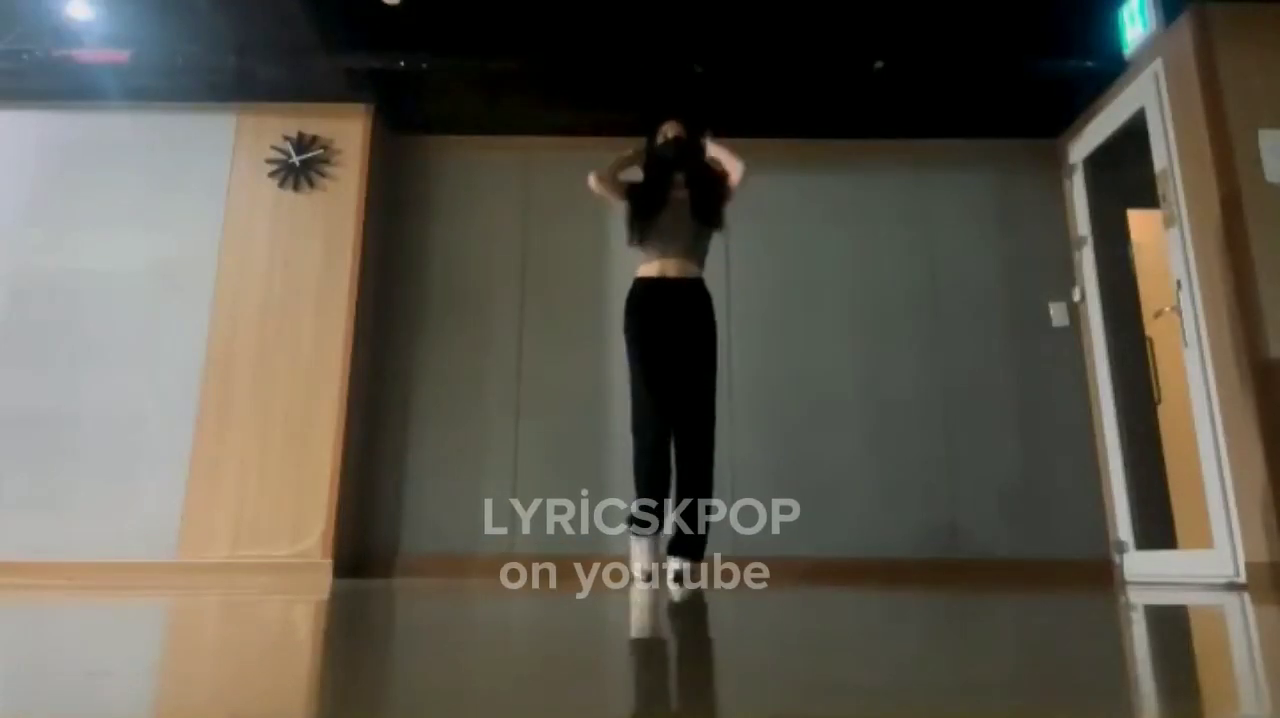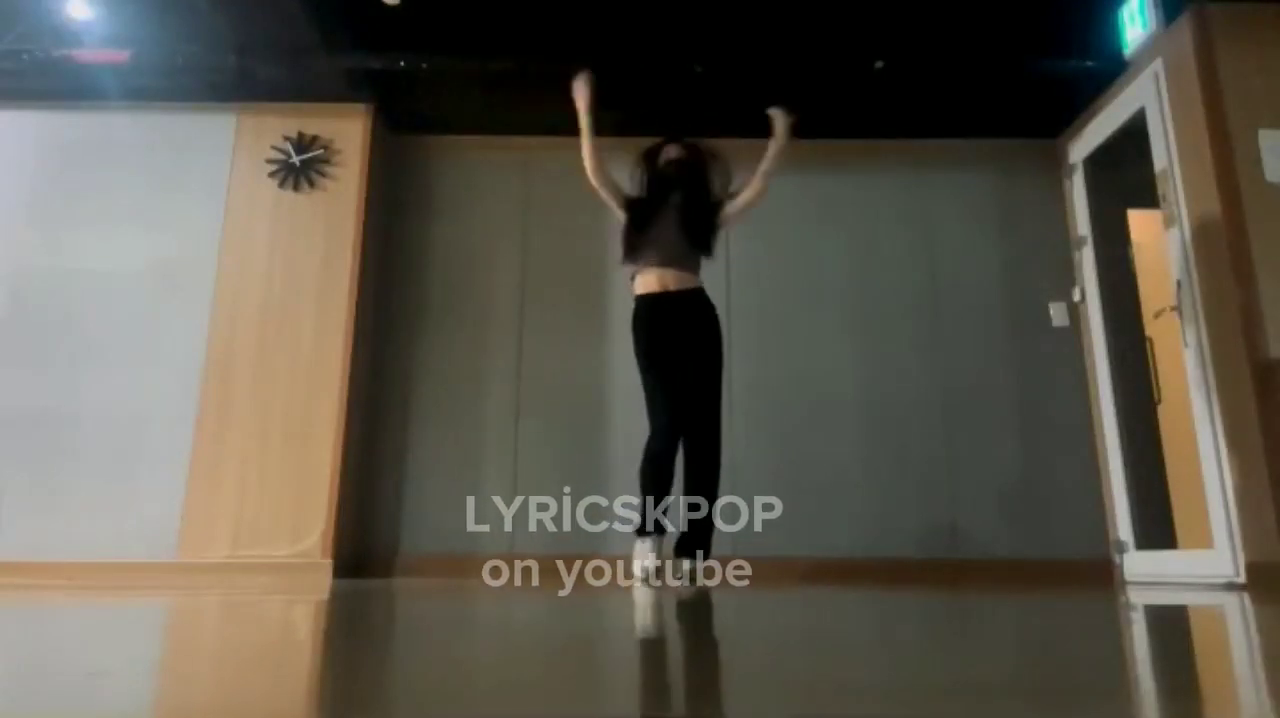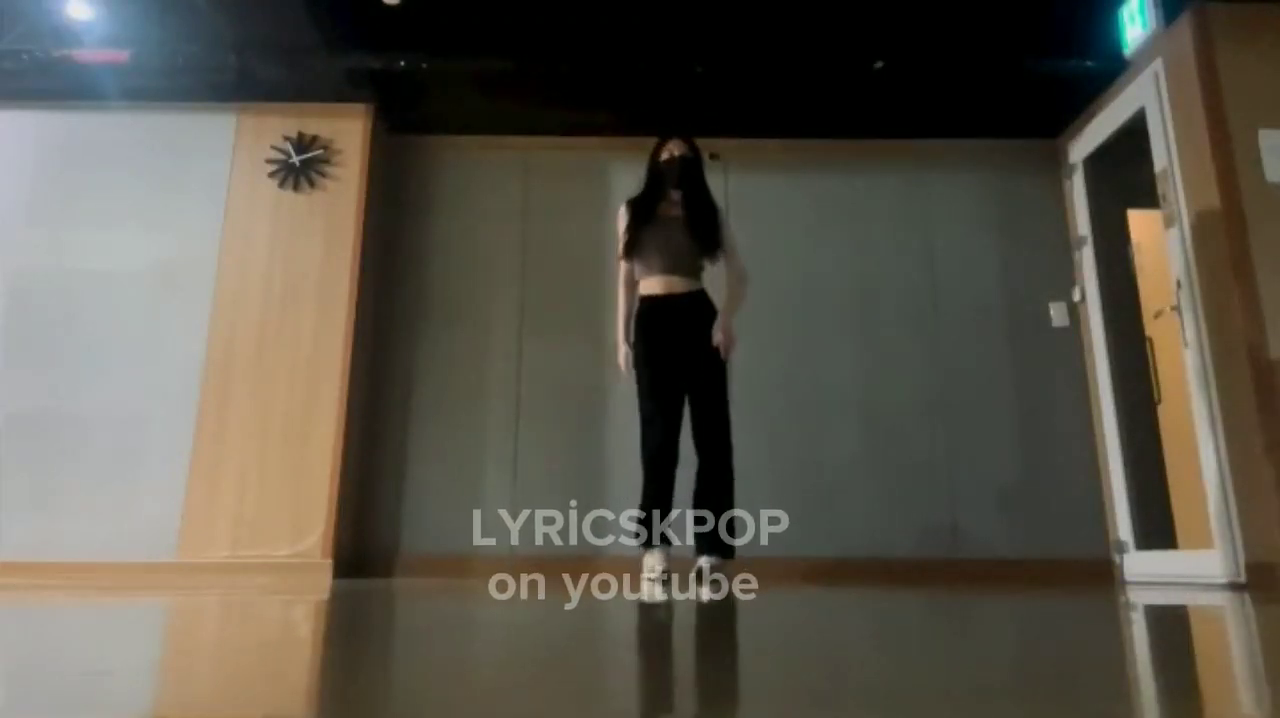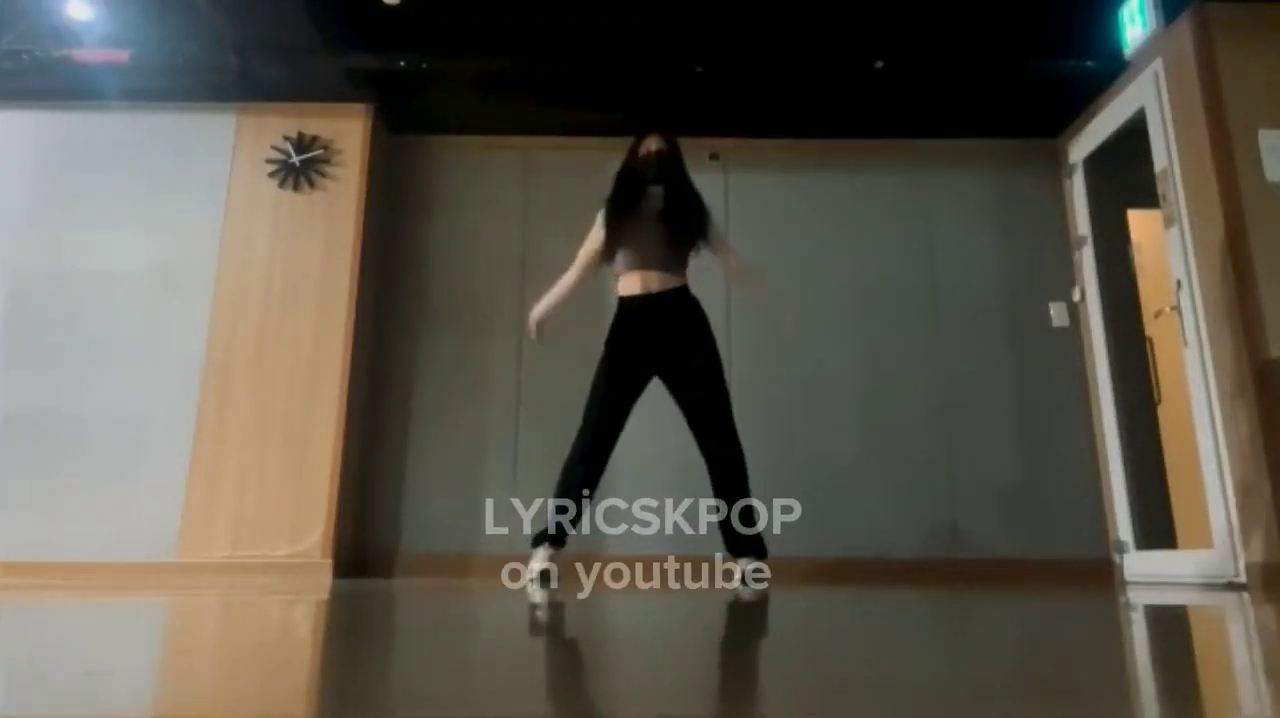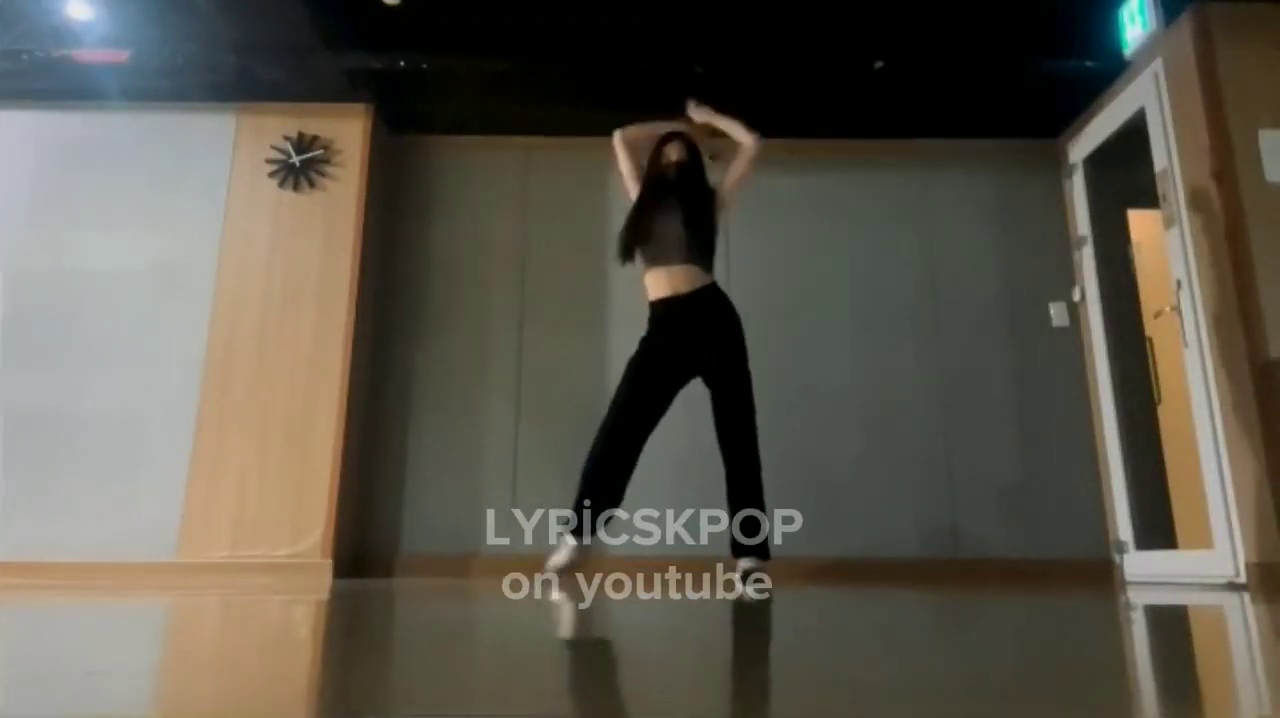
dt=1s
person 1, frame 1
left shoulder: (709, 193)
right shoulder: (637, 195)
left elbow: (739, 171)
right elbow: (596, 180)
left wrist: (711, 147)
right wrist: (632, 158)
left hip: (693, 306)
right hip: (646, 302)
left knee: (695, 422)
right knee: (653, 412)
left ankle: (684, 550)
right ankle: (645, 529)
person 1, frame 2
left shoulder: (707, 209)
right shoulder: (635, 208)
left elbow: (755, 188)
right elbow: (594, 172)
left wrist: (780, 135)
right wrist: (585, 112)
left hip: (697, 315)
right hip: (651, 314)
left knee: (702, 427)
right knee: (666, 418)
left ankle: (692, 551)
right ankle: (649, 534)
person 1, frame 3
left shoulder: (707, 214)
right shoulder: (634, 211)
left elbow: (736, 274)
right elbow: (626, 276)
left wrist: (726, 319)
right wrist: (623, 335)
left hip: (700, 319)
right hip: (653, 320)
left knee: (712, 433)
right knee: (658, 431)
left ankle: (711, 549)
right ankle: (654, 543)
person 1, frame 4
left shoulder: (690, 210)
right shoulder: (613, 210)
left elbow: (729, 261)
right elbow: (581, 267)
right wrist: (545, 305)
left hip: (681, 319)
right hip: (630, 323)
left knee: (719, 435)
right knee: (594, 433)
left ankle: (748, 550)
right ankle: (548, 542)
person 1, frame 5
left shoulder: (707, 201)
right shoulder: (644, 200)
left elbow: (752, 143)
right elbow: (621, 138)
left wrist: (707, 118)
right wrist: (668, 128)
left hip: (713, 317)
right hip: (665, 326)
left knee: (737, 431)
right knee: (622, 423)
left ankle: (749, 550)
right ankle: (577, 533)
